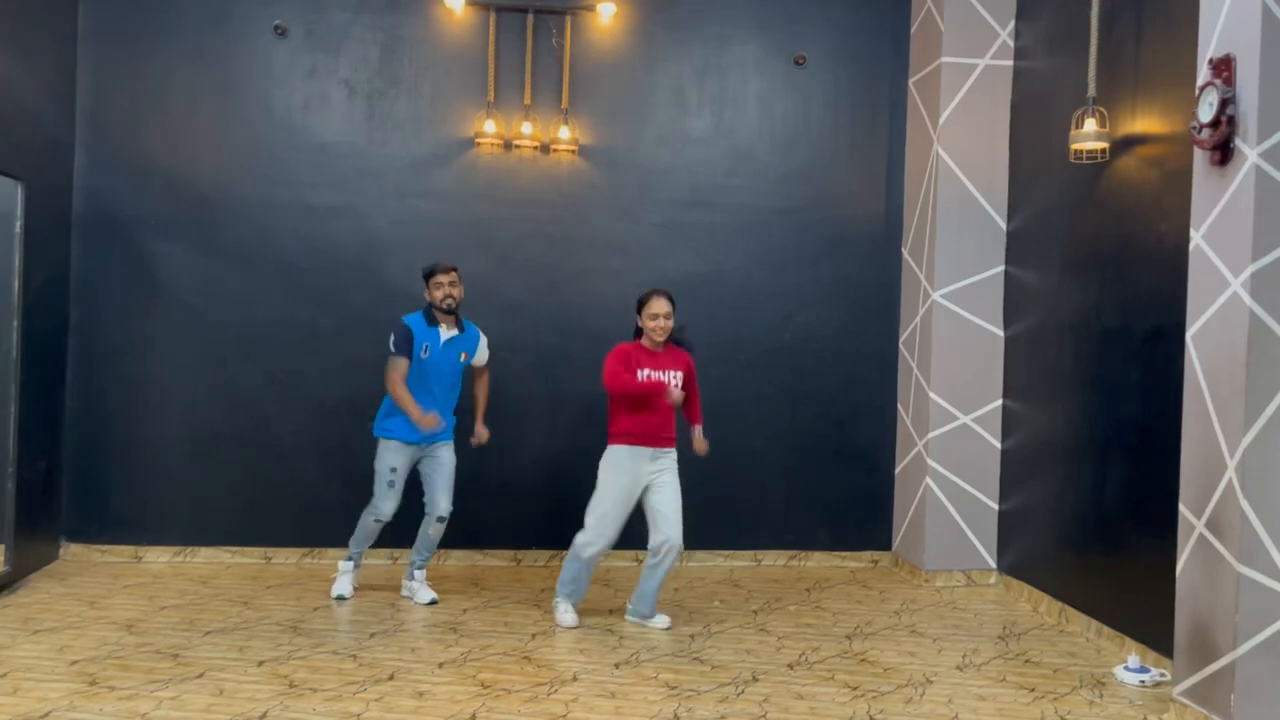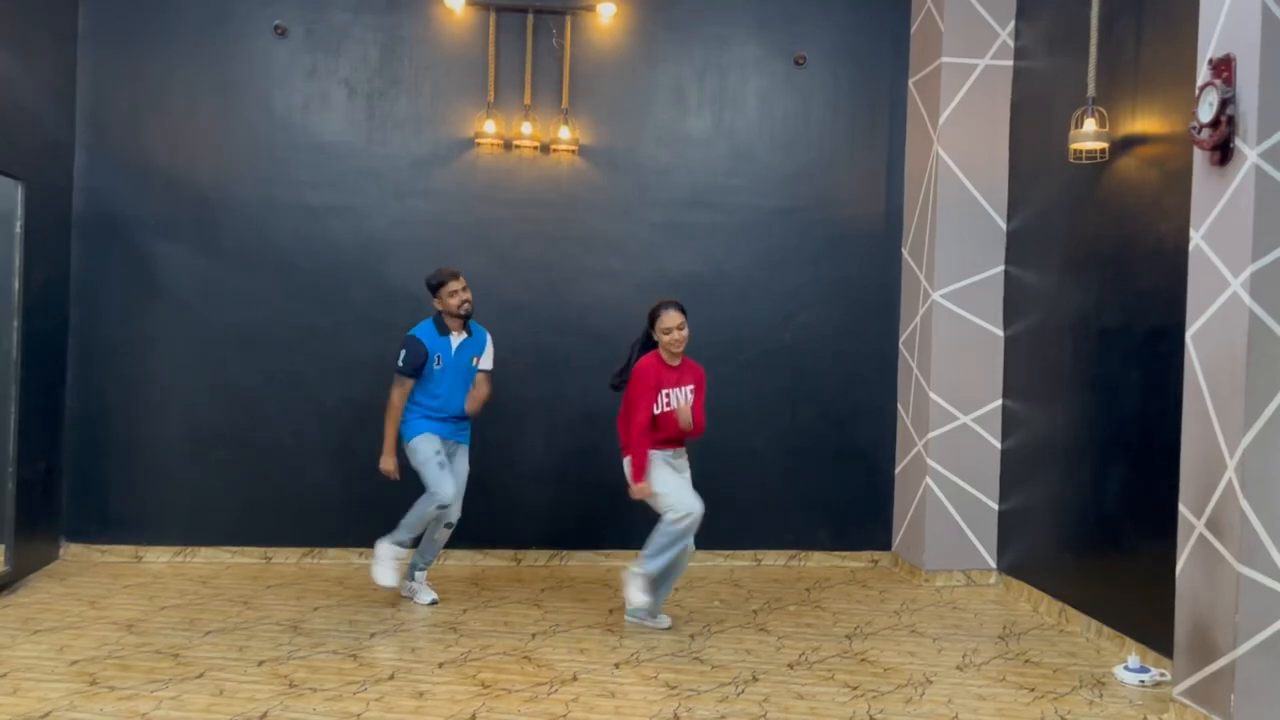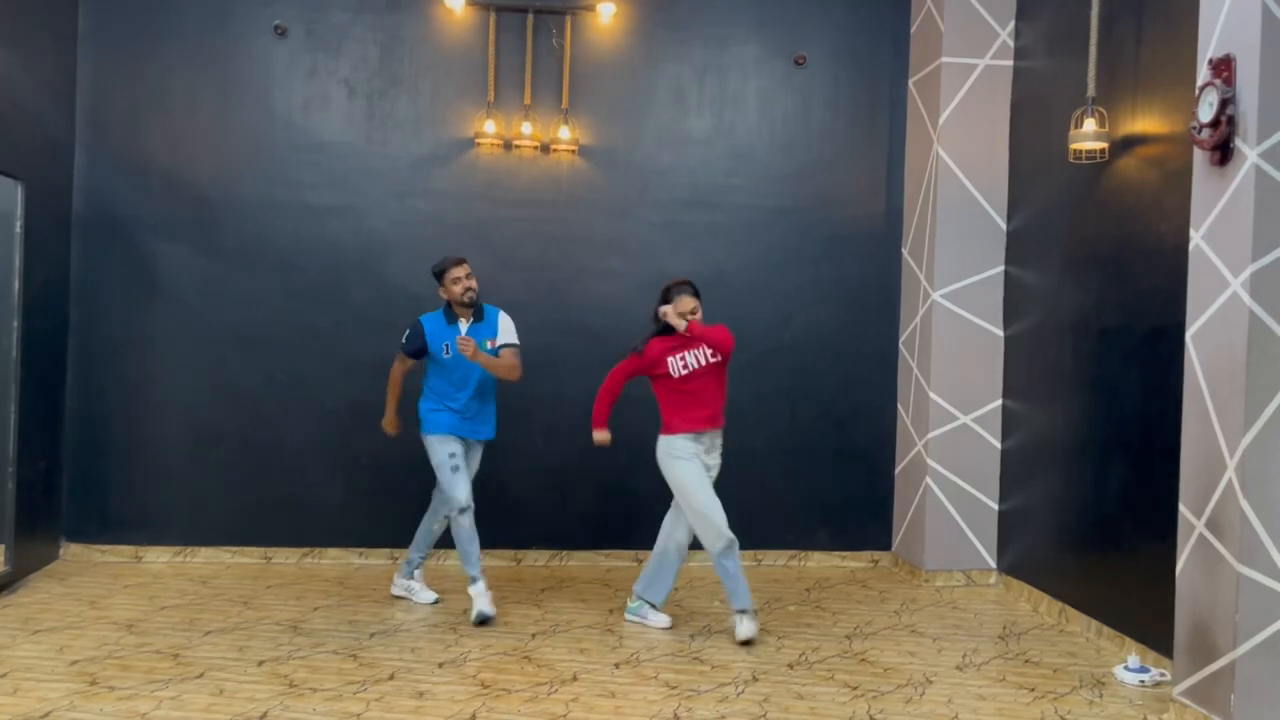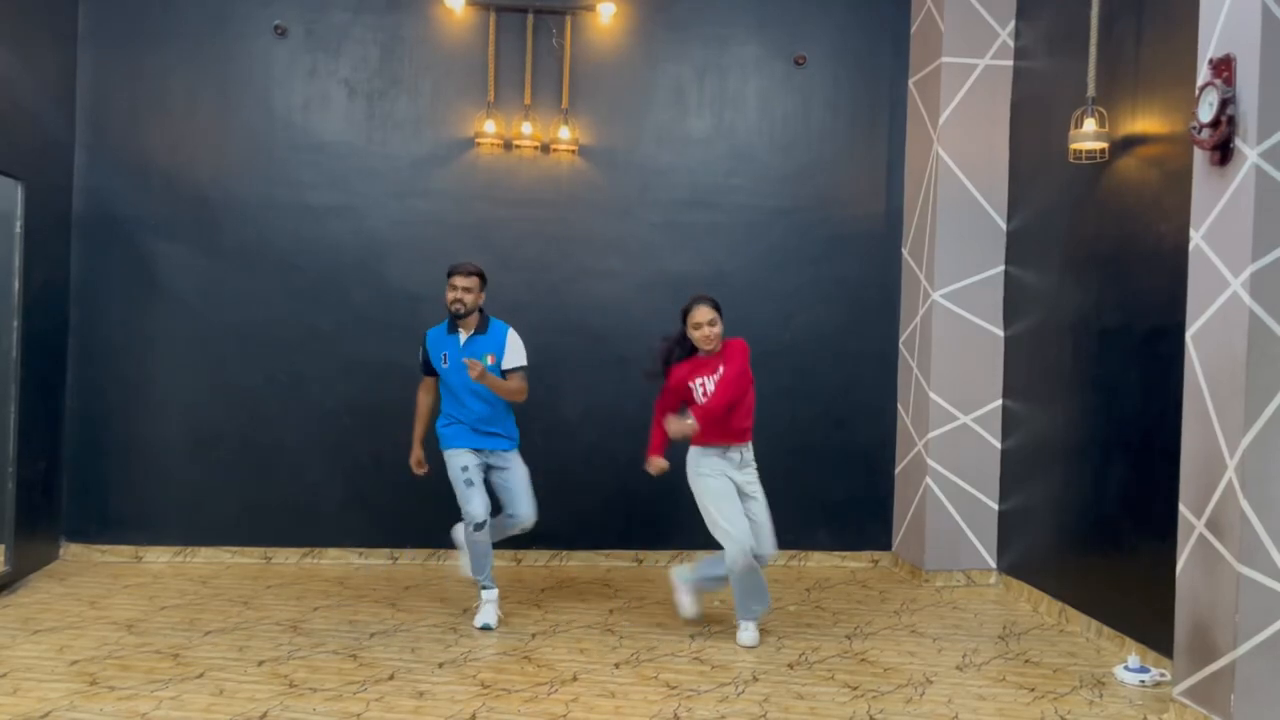
dt=0.2s
person 1, frame 1
left shoulder: (474, 337)
right shoulder: (408, 328)
left elbow: (481, 374)
right elbow: (393, 380)
left wrist: (479, 420)
right wrist: (417, 415)
left hip: (440, 437)
right hip: (398, 433)
left knee: (441, 510)
right knee: (383, 510)
left ankle: (415, 576)
right ankle: (349, 563)
person 1, frame 2
left shoulder: (481, 337)
right shoulder: (420, 341)
left elbow: (482, 386)
right elbow: (398, 397)
left wrist: (476, 401)
right wrist: (387, 451)
left hip: (457, 436)
right hip: (422, 429)
left knee: (450, 515)
right knee: (442, 497)
left ankle: (413, 577)
right ankle: (391, 545)
person 1, frame 3
left shoulder: (498, 320)
right shoulder: (425, 327)
left elbow: (513, 371)
right elbow: (400, 367)
left wrist: (478, 355)
right wrist: (390, 413)
left hip: (478, 429)
right hip: (441, 427)
left knee: (444, 505)
right knee: (461, 502)
left ankle: (407, 577)
right ankle: (479, 590)
person 1, frame 4
left shoulder: (505, 336)
right shoulder: (432, 339)
left elbow: (519, 393)
right elbow: (426, 390)
left wrist: (486, 378)
right wrist: (416, 444)
left hip: (502, 442)
right hip: (458, 443)
left knee: (524, 517)
right knee: (477, 516)
left ankle: (468, 539)
right ankle: (488, 597)
person 2, frame 1
left shoulder: (682, 359)
right shoulder: (626, 352)
left elbow: (691, 393)
right elbow: (612, 382)
left wrist: (697, 427)
right wrist: (662, 389)
left hip: (664, 459)
right hip: (626, 454)
left knee: (669, 541)
right knee: (598, 534)
left ankle: (641, 607)
right ankle: (566, 597)
person 2, frame 2
left shoulder: (695, 374)
right shoulder: (644, 369)
left elbow: (698, 426)
right elbow: (634, 426)
left wrist: (689, 420)
right wrist: (638, 477)
left hip: (678, 457)
right hip: (645, 459)
left knee: (680, 539)
right knee: (688, 509)
left ankle: (643, 607)
right ankle: (640, 572)
person 2, frame 3
left shoulder: (717, 336)
right shoulder: (657, 348)
left elbow: (725, 345)
right elbow: (617, 376)
left wrist: (687, 328)
right wrist: (599, 422)
left hip: (711, 444)
right hip: (678, 445)
left knee: (679, 530)
right knee: (713, 524)
left ankle: (642, 604)
right ankle: (742, 610)
person 2, frame 4
left shoulder: (737, 349)
right shoulder: (680, 372)
left elbow: (730, 389)
right elbow: (662, 414)
left wrist: (695, 419)
right wrist: (655, 452)
left hip: (743, 458)
right hip: (704, 462)
left knee: (762, 549)
right knee: (740, 547)
left ankle: (688, 578)
right ankle: (748, 616)
